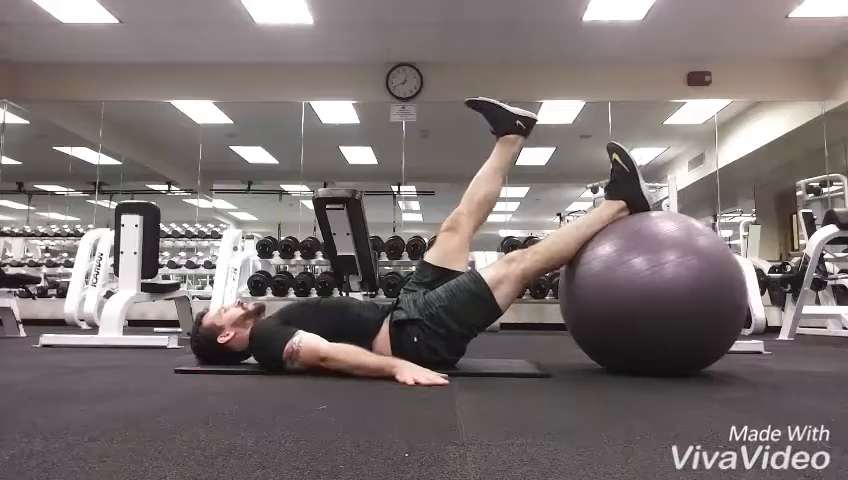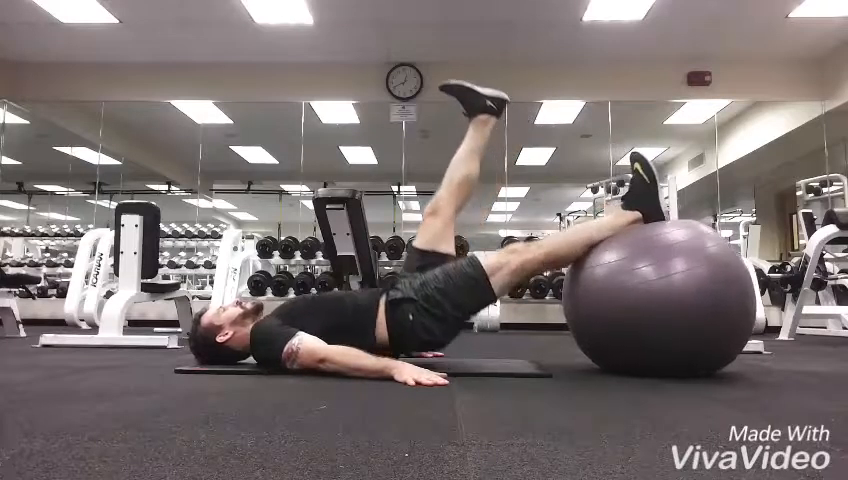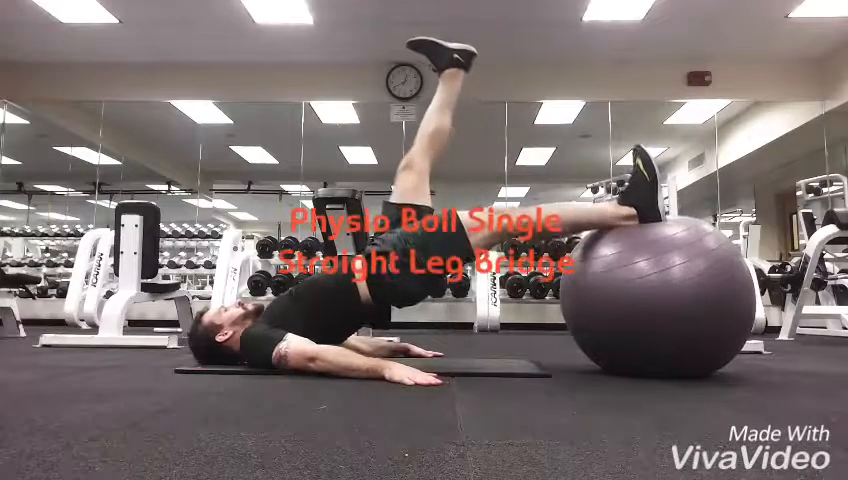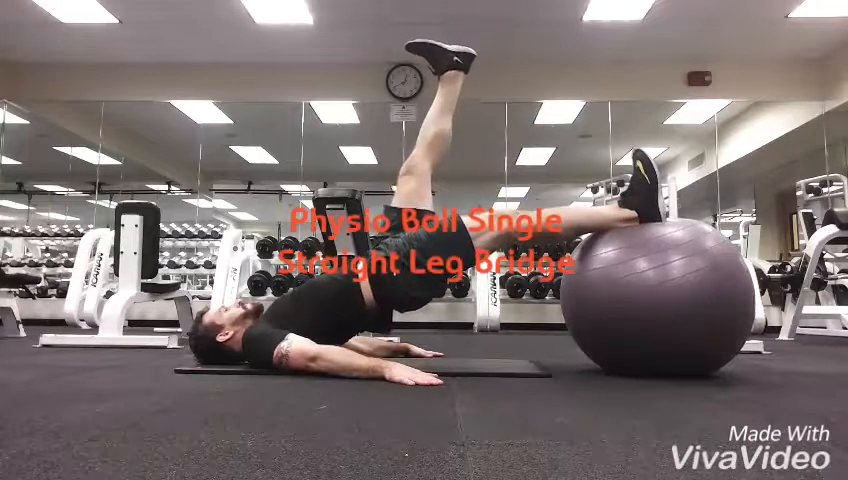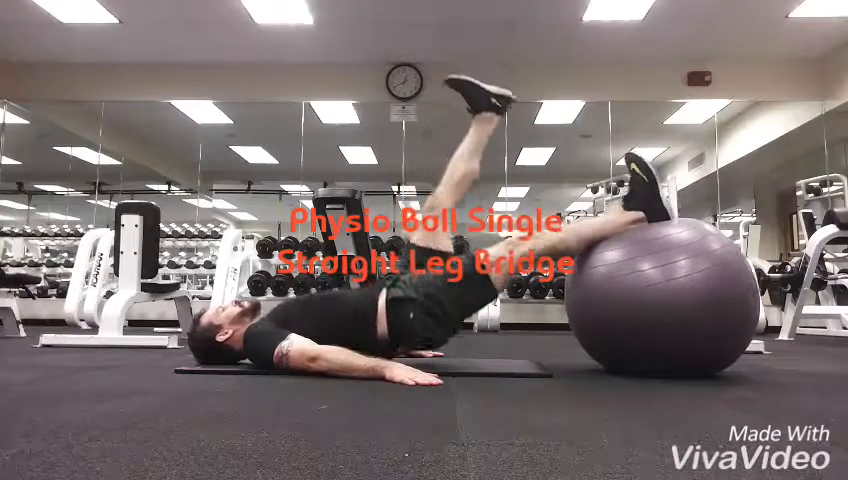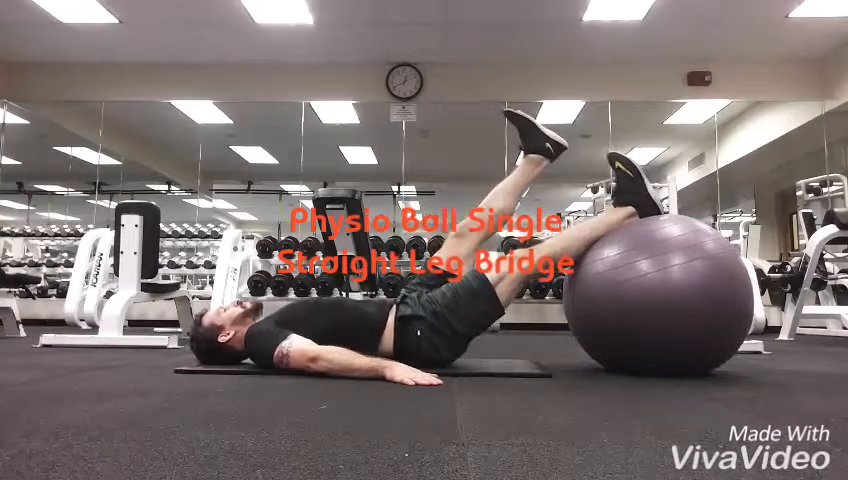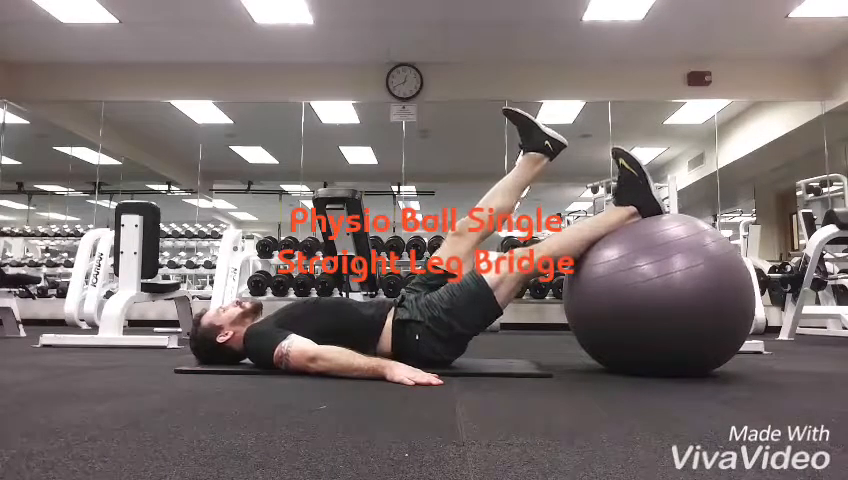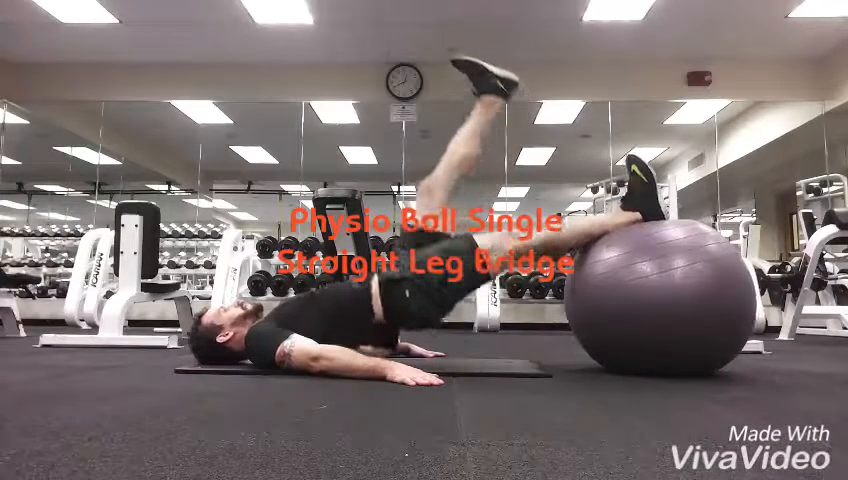
dt=0.5s
person 1, frame 1
left shoulder: (276, 327)
right shoulder: (265, 338)
right elbow: (324, 354)
right wrist: (397, 366)
left hip: (404, 313)
right hip: (414, 336)
left knee: (457, 225)
right knee: (519, 261)
left ankle: (510, 137)
right ankle: (619, 204)
person 1, frame 2
left shoulder: (274, 327)
right shoulder: (265, 338)
right elbow: (323, 355)
right wrist: (395, 366)
left hip: (401, 299)
right hip: (410, 315)
left knee: (439, 211)
right knee: (519, 256)
left ankle: (482, 118)
right ankle: (633, 213)
person 1, frame 3
left shoulder: (269, 324)
right shoulder: (257, 342)
left elbow: (337, 338)
right elbow: (312, 357)
right wrist: (388, 368)
left hip: (384, 260)
right hip: (393, 270)
left knee: (414, 166)
right knee: (506, 218)
left ankle: (451, 71)
right ankle: (628, 210)
person 1, frame 4
left shoulder: (269, 326)
right shoulder: (259, 340)
left elbow: (339, 339)
right elbow: (312, 356)
right wrist: (387, 368)
left hip: (388, 263)
right hip: (397, 273)
left knee: (415, 171)
right knee: (509, 223)
left ankle: (451, 75)
right ankle: (630, 212)
person 1, frame 5
left shoulder: (272, 323)
right shoulder: (259, 340)
right elbow: (314, 356)
right wrist: (386, 367)
left hip: (402, 297)
right hip: (413, 314)
left knee: (440, 206)
right knee: (520, 245)
left ankle: (485, 116)
right ankle: (637, 214)
person 1, frame 6
left shoulder: (273, 326)
right shoulder: (261, 339)
right elbow: (315, 357)
right wrist: (389, 366)
left hip: (407, 309)
right hip: (420, 332)
left knee: (466, 233)
right knee: (522, 260)
left ankle: (536, 156)
right ankle: (628, 212)
person 1, frame 7
left shoulder: (272, 327)
right shoulder: (259, 340)
right elbow: (314, 357)
right wrist: (388, 367)
left hip: (406, 311)
right hip: (418, 333)
left knee: (463, 233)
right knee: (522, 258)
left ankle: (536, 152)
right ankle: (629, 210)
person 1, frame 8
left shoulder: (271, 326)
right shoulder: (261, 341)
right elbow: (314, 356)
right wrist: (388, 368)
left hip: (397, 282)
right hip: (404, 293)
left knee: (434, 188)
right knee: (520, 239)
left ankle: (490, 99)
right ankle: (632, 215)
